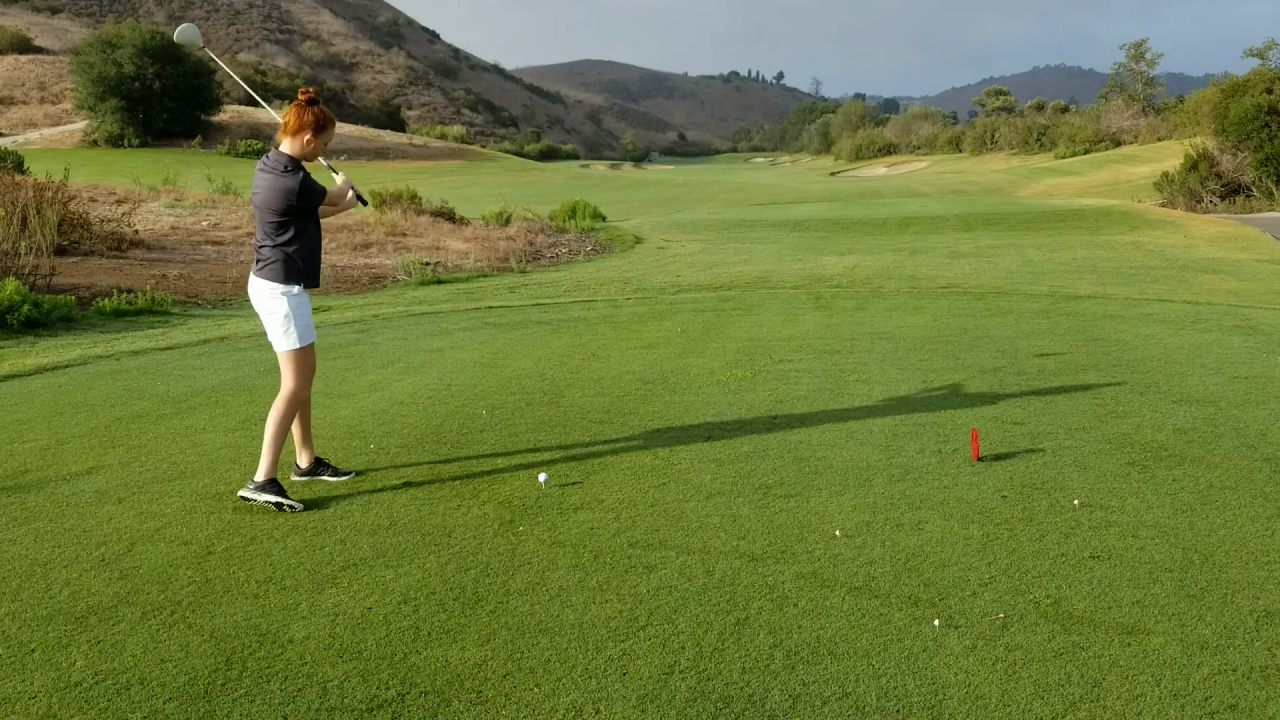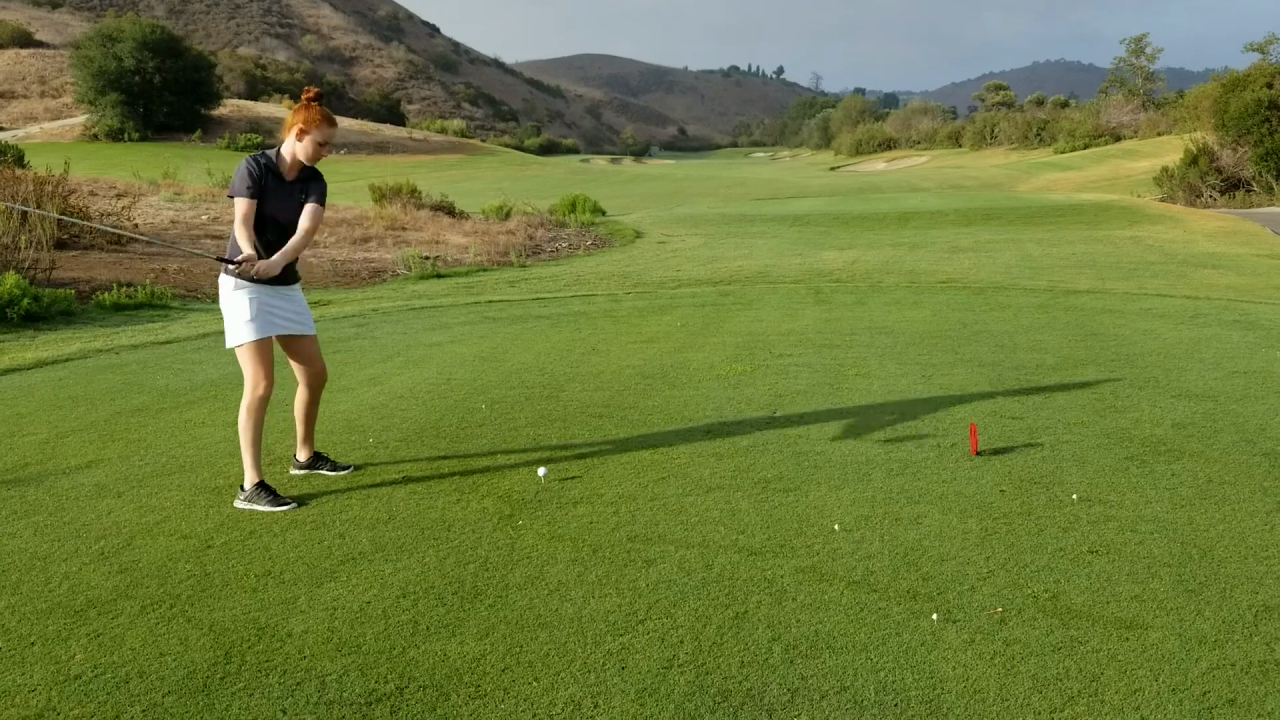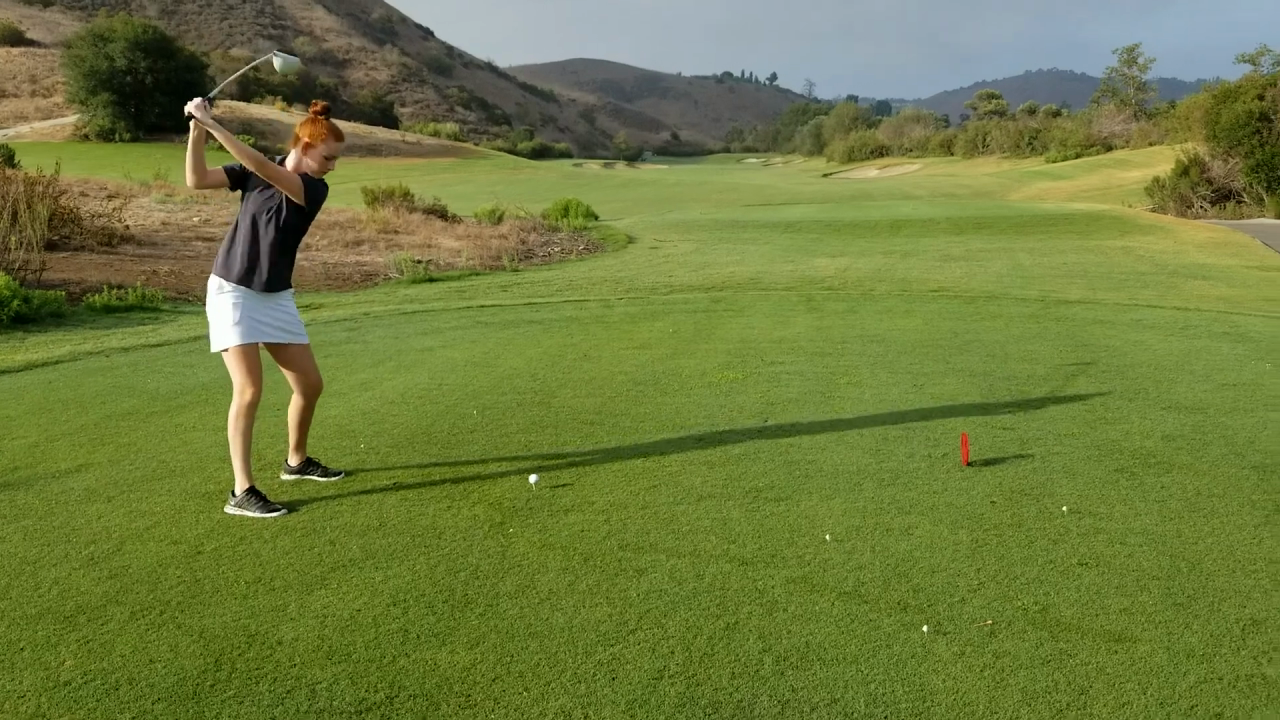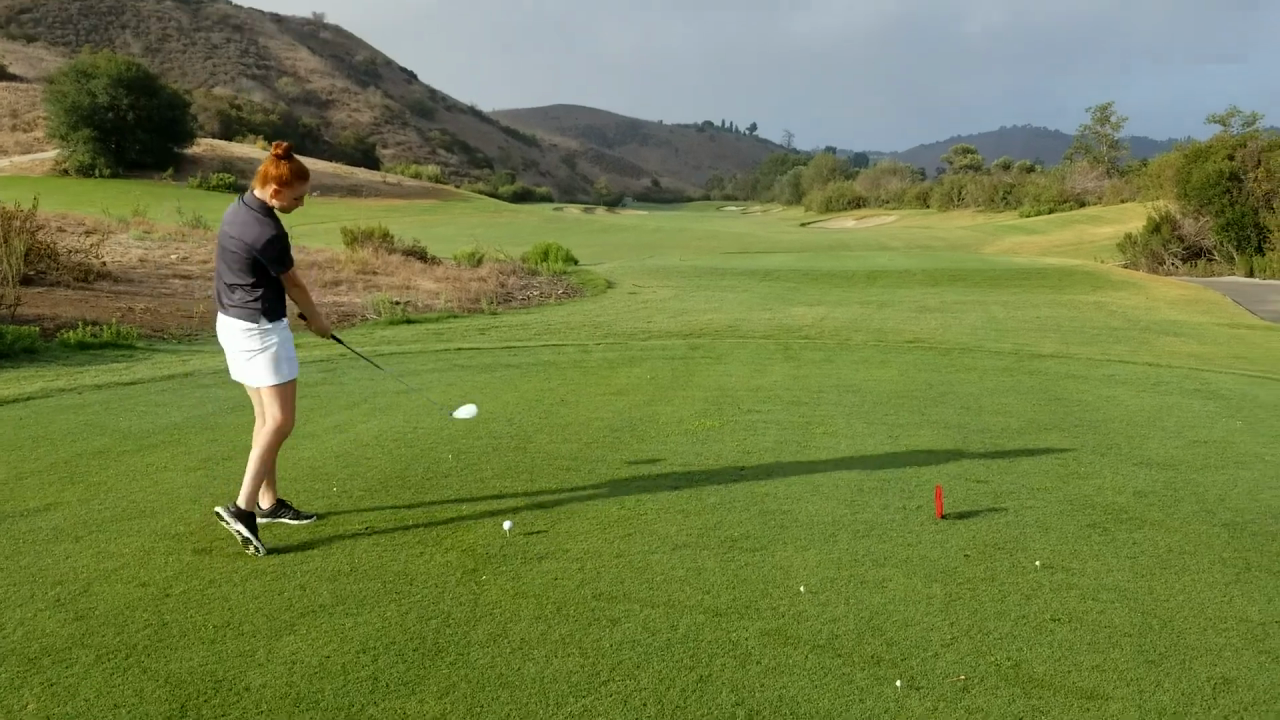
dt=0.4s
person 1, frame 1
left shoulder: (269, 167)
right shoulder: (297, 182)
right elbow: (335, 201)
left wrist: (340, 197)
right wrist: (345, 187)
left hip: (279, 285)
right hip: (284, 290)
left knee: (303, 373)
right knee: (294, 385)
left ankle: (306, 460)
right ankle: (262, 480)
person 1, frame 2
left shoulder: (317, 179)
right shoulder: (253, 166)
left elbow: (306, 231)
right elbow: (241, 224)
left wrist: (276, 261)
right wrist: (250, 256)
left hip: (285, 289)
right hip: (242, 287)
left knee: (315, 377)
right knee: (259, 385)
left ankle: (306, 455)
right ankle: (252, 486)
person 1, frame 3
left shoulder: (316, 191)
right shoulder: (263, 164)
left elbow: (259, 168)
right elbow: (197, 181)
left wrist: (212, 125)
right wrist: (197, 132)
left hip: (275, 297)
right hip: (231, 291)
left knee: (310, 384)
right knee: (249, 389)
left ankle: (297, 460)
right ankle: (242, 491)
person 1, frame 4
left shoulder: (239, 204)
right shoulder: (270, 235)
right elbow: (294, 287)
right wrist: (315, 318)
left hip: (231, 323)
right hip: (261, 329)
left knee: (270, 414)
right knee: (280, 420)
left ankle: (268, 501)
right ankle: (241, 505)
